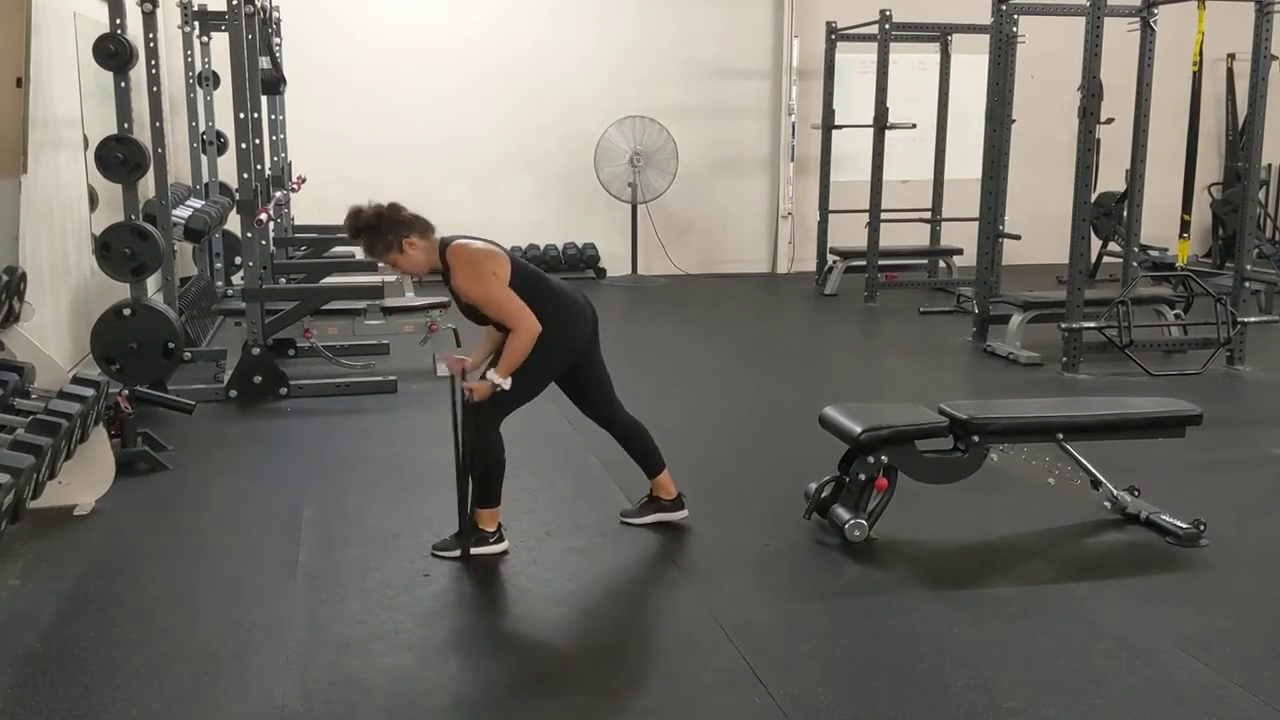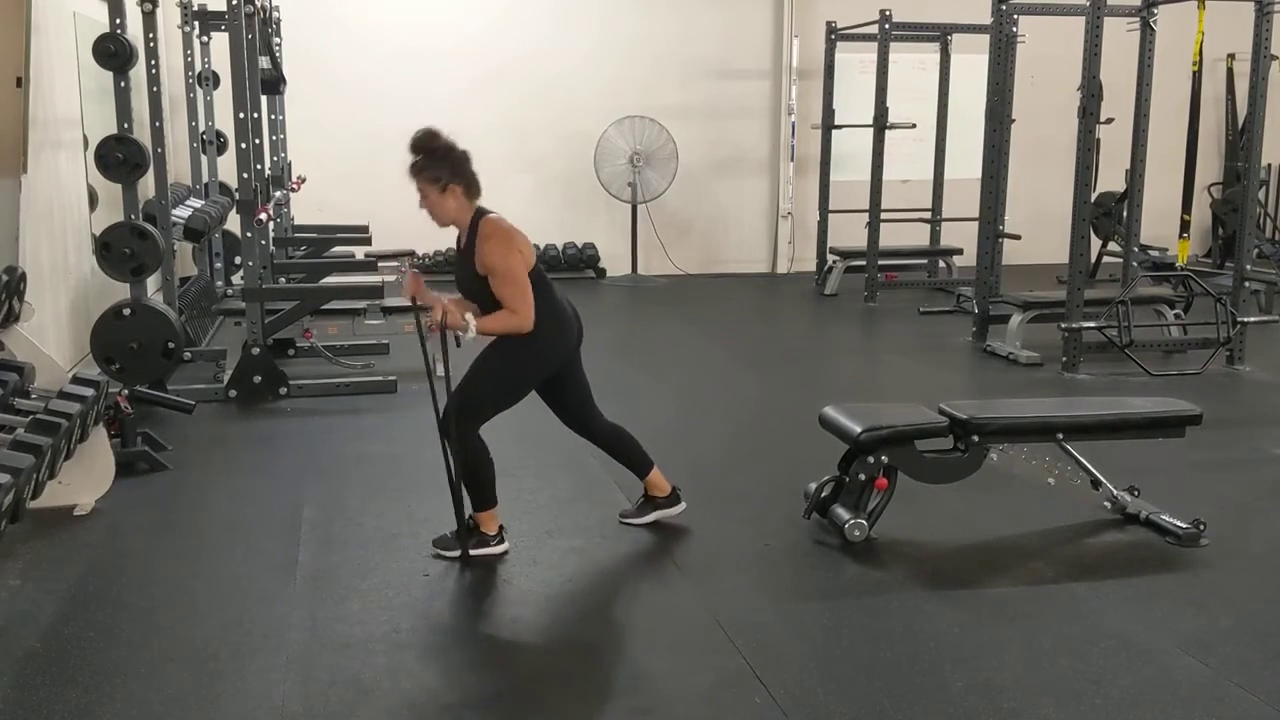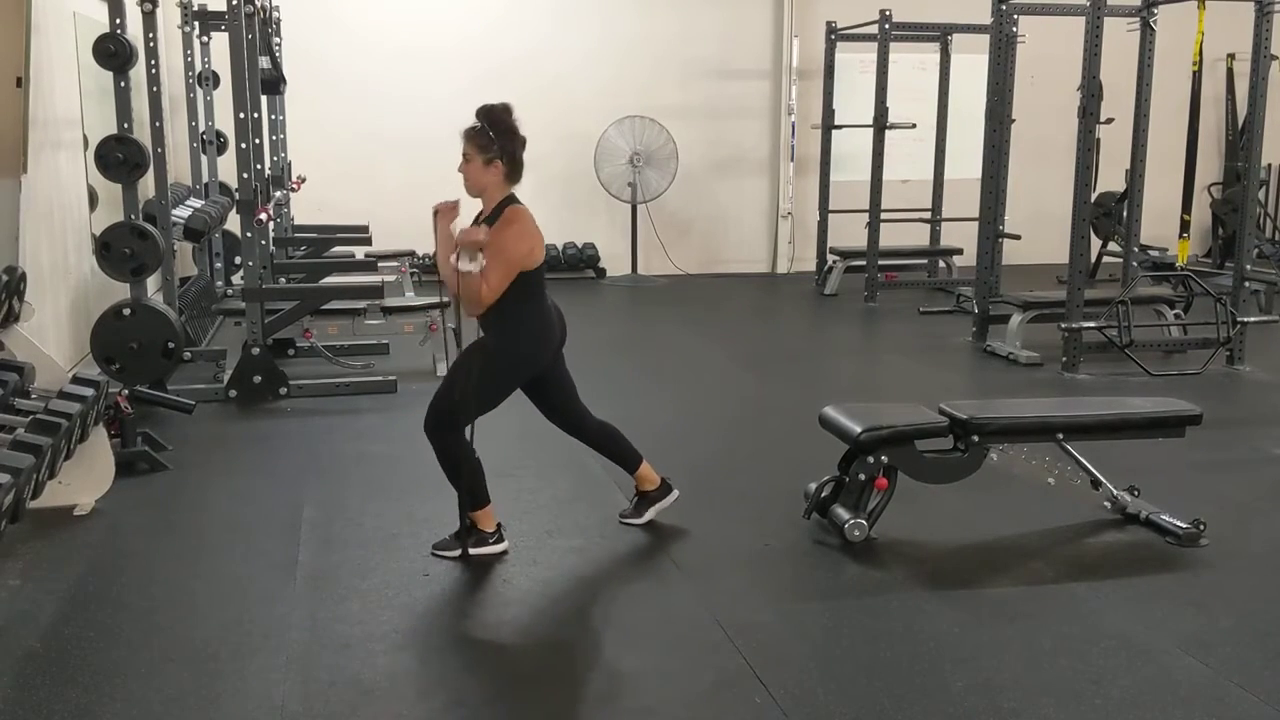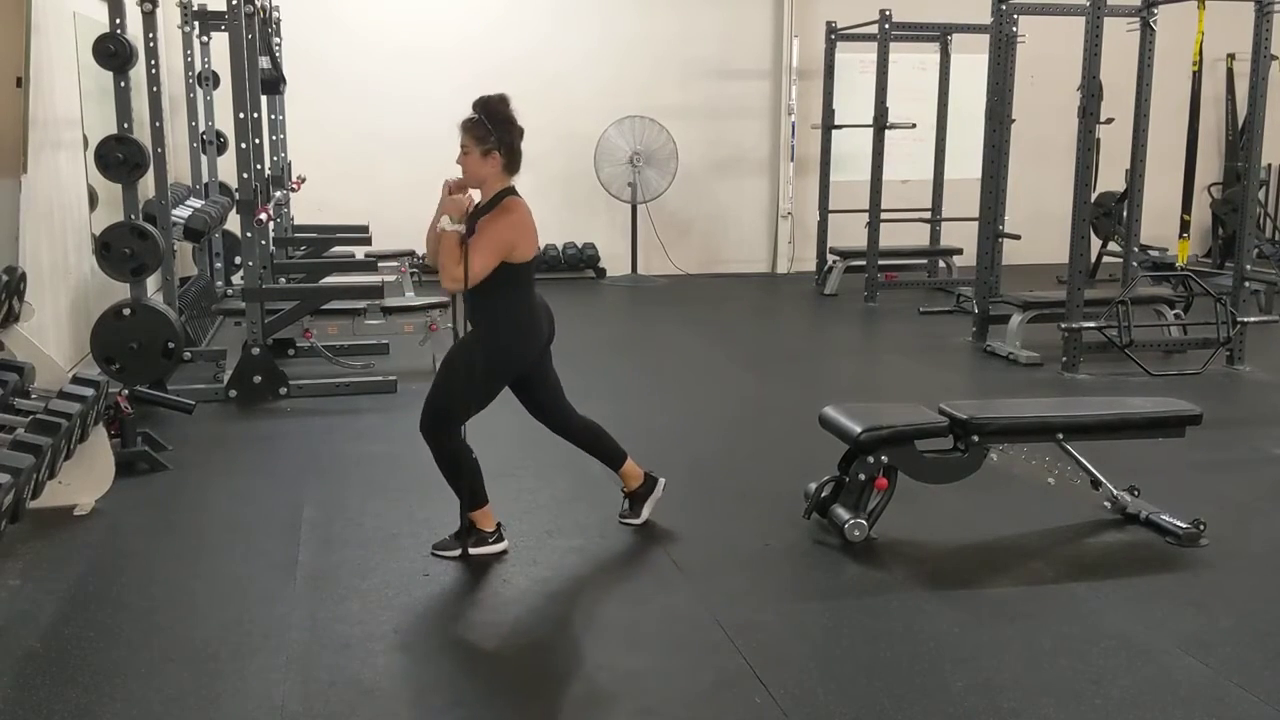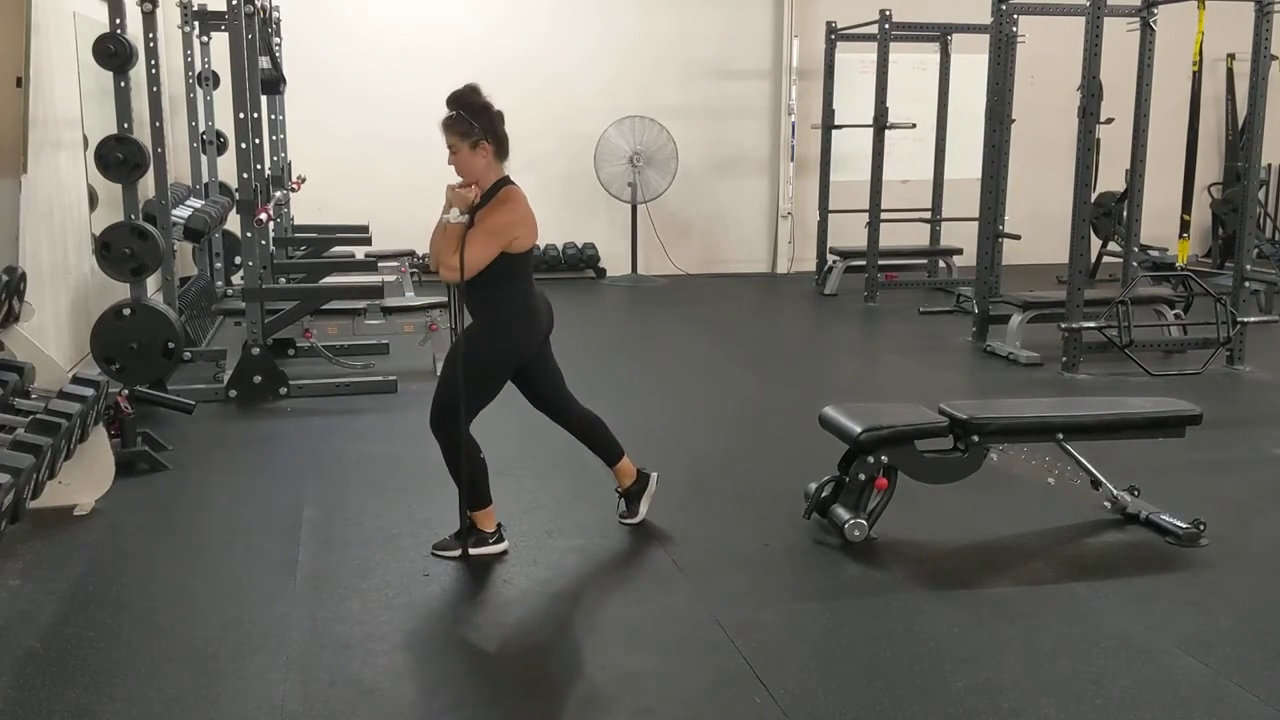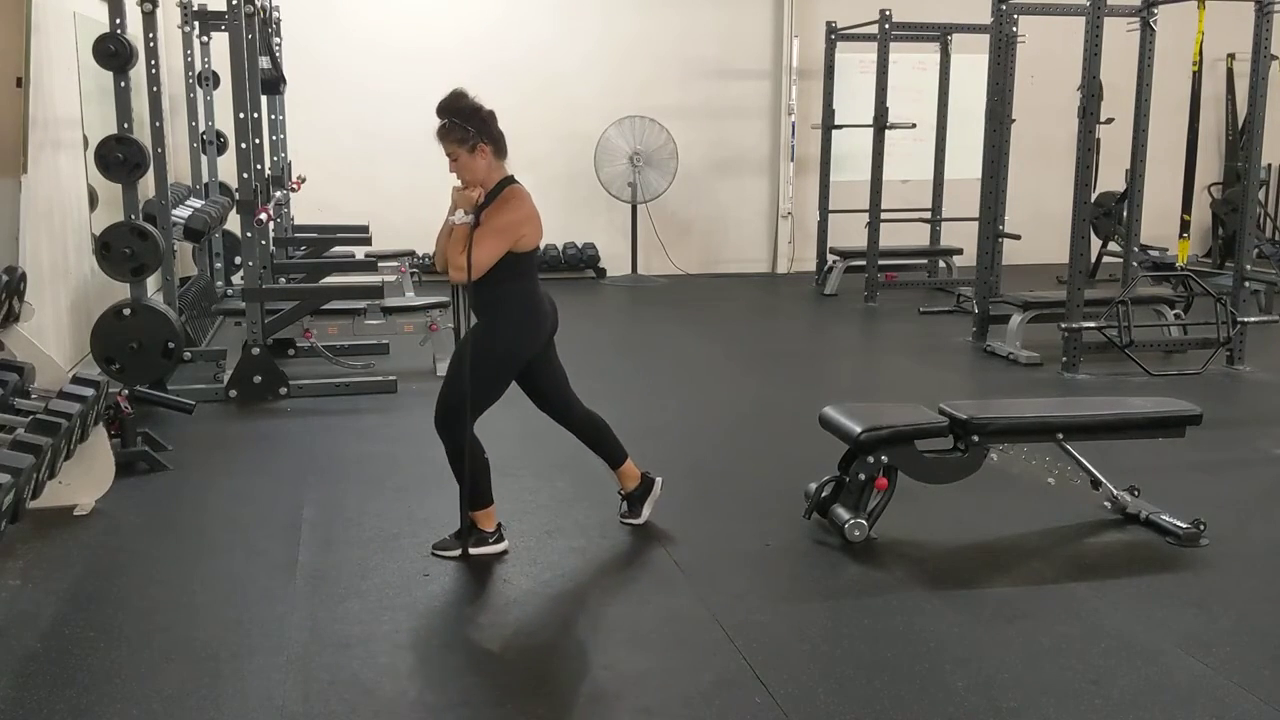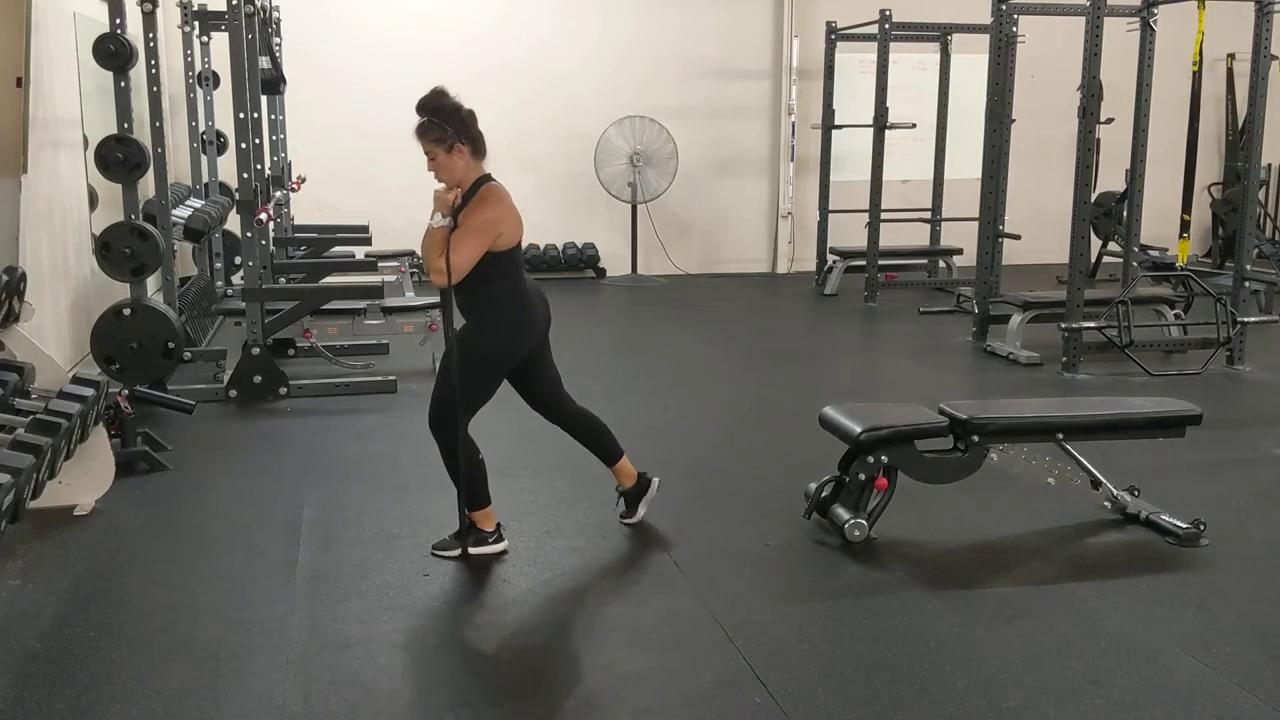
dt=0.3s
person 1, frame 1
left shoulder: (464, 269)
right shoulder: (455, 255)
left elbow: (526, 327)
left wrist: (493, 379)
right wrist: (475, 363)
left hip: (559, 330)
right hip: (573, 316)
left knee: (481, 416)
right knee: (607, 409)
left ankle: (487, 531)
right ankle: (667, 497)
person 1, frame 2
left shoulder: (493, 241)
right shoulder: (471, 234)
left elbow: (521, 318)
right elbow: (484, 307)
left wrist: (465, 323)
right wrist: (433, 299)
left hip: (541, 340)
right hip: (558, 333)
left knee: (458, 420)
right knee: (585, 420)
left ankle: (487, 532)
right ankle: (662, 492)
person 1, frame 3
left shoulder: (511, 227)
right shoulder: (489, 215)
left elbow: (474, 302)
right elbow: (456, 285)
left wrist: (470, 254)
right wrist: (444, 233)
left hip: (517, 342)
right hip: (535, 333)
left knee: (441, 424)
right knee: (573, 417)
left ankle: (485, 531)
right ankle: (653, 485)
person 1, frame 4
left shoulder: (507, 217)
right shoulder: (486, 205)
left elbow: (453, 280)
right elbow: (437, 259)
left wrist: (452, 221)
right wrist: (444, 213)
left hip: (504, 338)
right hip: (524, 329)
left knee: (437, 424)
right knee: (558, 414)
left ankle: (484, 531)
right ankle: (639, 481)
person 1, frame 5
left shoulder: (506, 207)
right shoulder: (482, 197)
left elbow: (452, 270)
right elbow: (437, 260)
left wrist: (457, 214)
right wrist: (451, 211)
left hip: (503, 330)
right hip: (521, 322)
left knee: (447, 421)
right knee: (560, 405)
left ankle: (485, 532)
right ankle: (633, 480)
person 1, frame 6
left shoulder: (511, 205)
right shoulder: (485, 196)
left elbow: (461, 270)
right elbow: (442, 261)
left wrist: (462, 214)
right wrist: (457, 212)
left hip: (508, 329)
right hip: (525, 322)
left knee: (452, 421)
right knee: (564, 406)
left ankle: (485, 531)
right ankle: (636, 483)
person 1, frame 7
left shoulder: (488, 205)
right shoulder: (467, 196)
left elbow: (443, 274)
right elbow: (432, 262)
left wrist: (442, 217)
right wrist: (442, 215)
left hip: (499, 329)
right hip: (520, 318)
left knee: (446, 421)
right knee: (558, 405)
left ankle: (484, 531)
right ankle: (633, 481)
